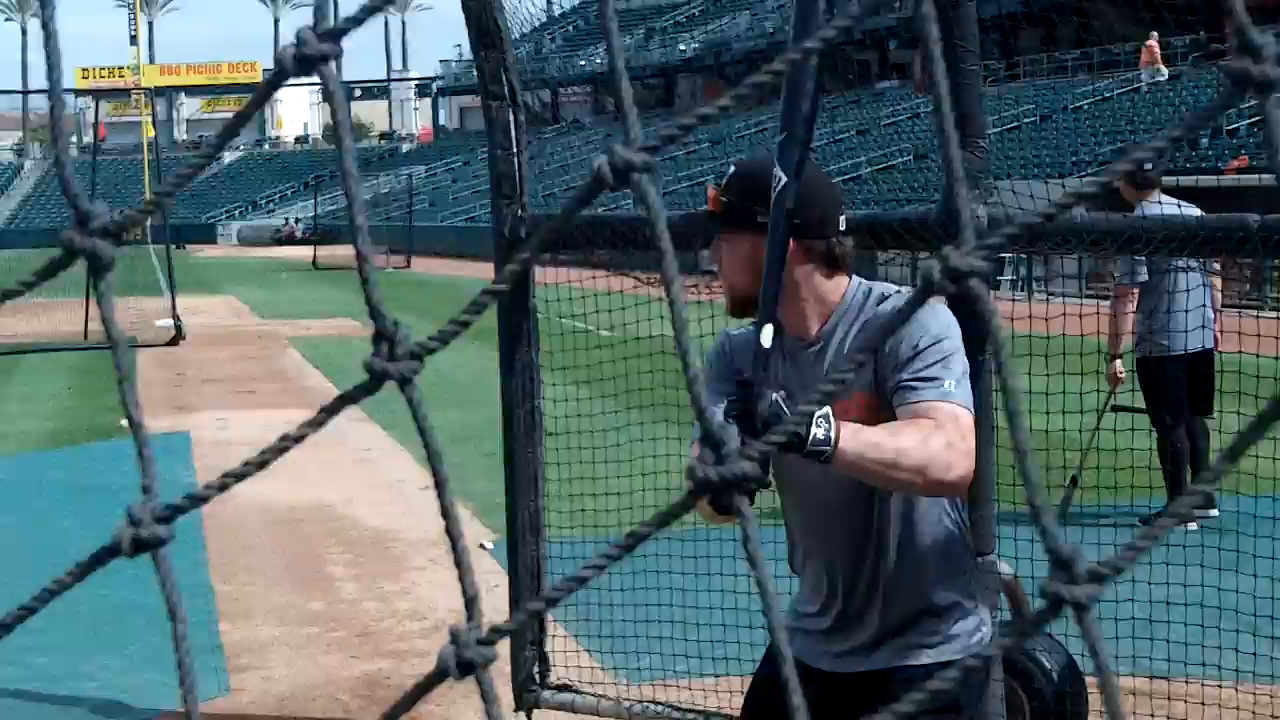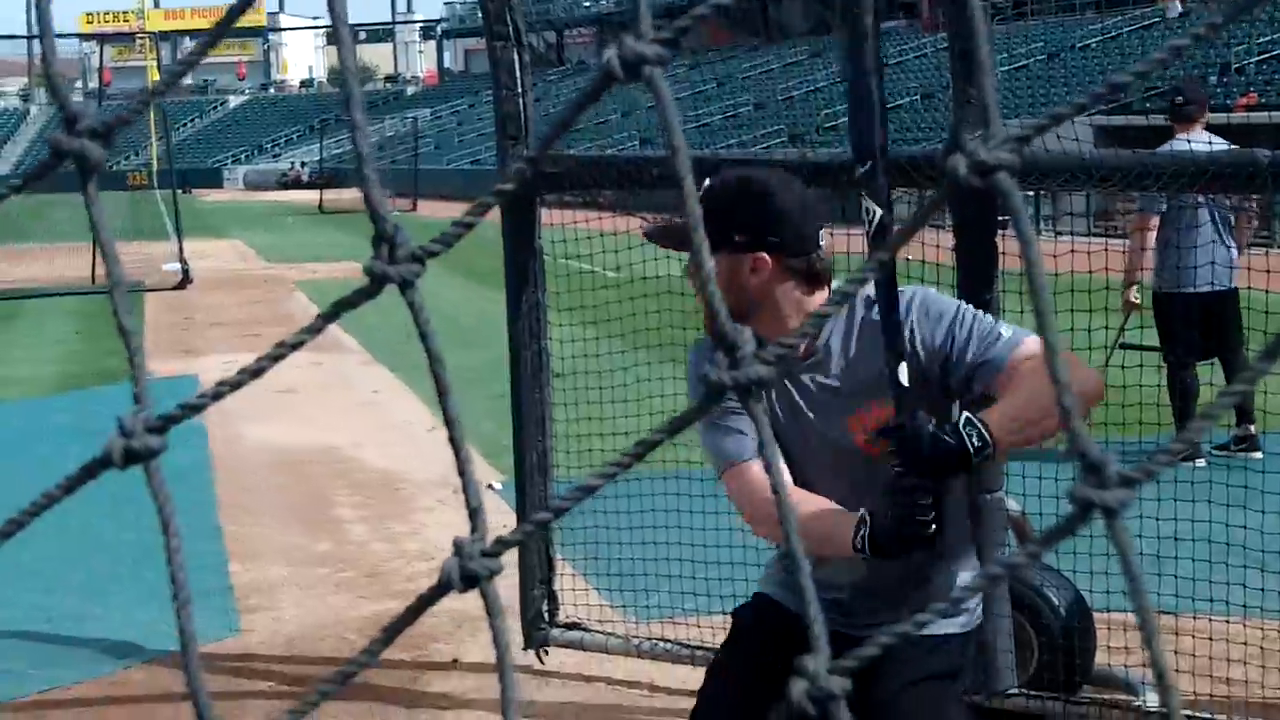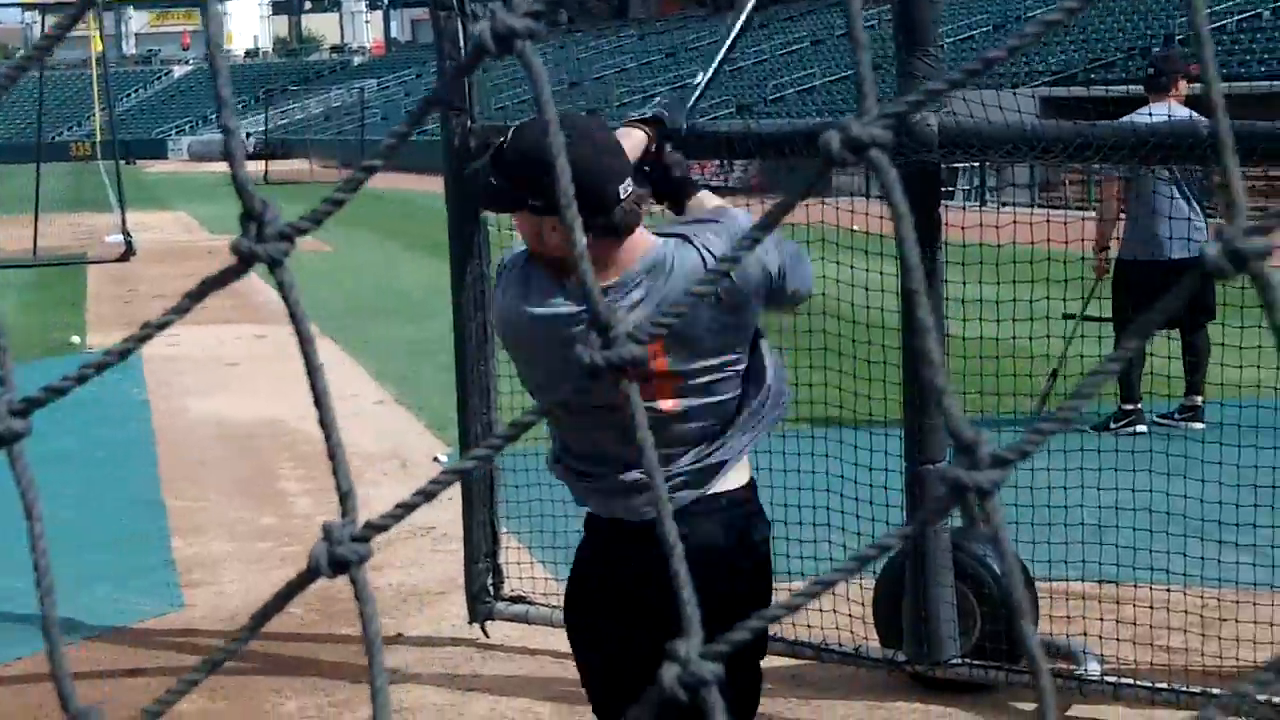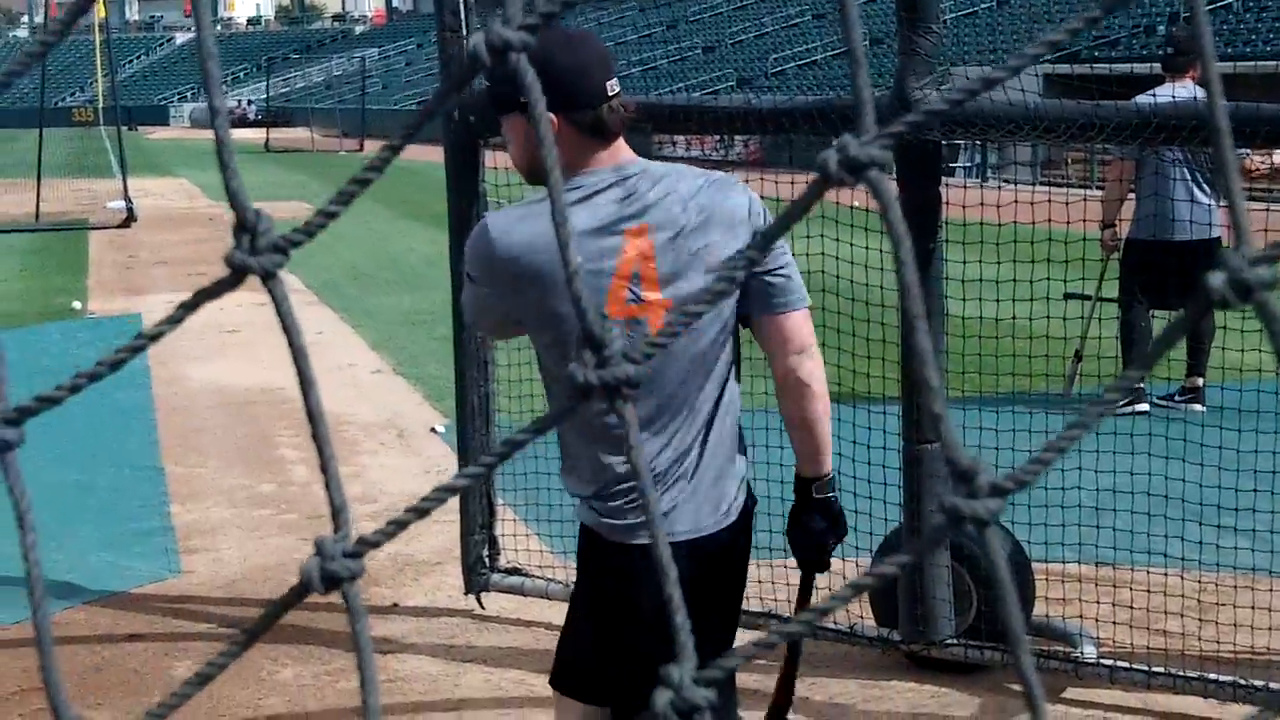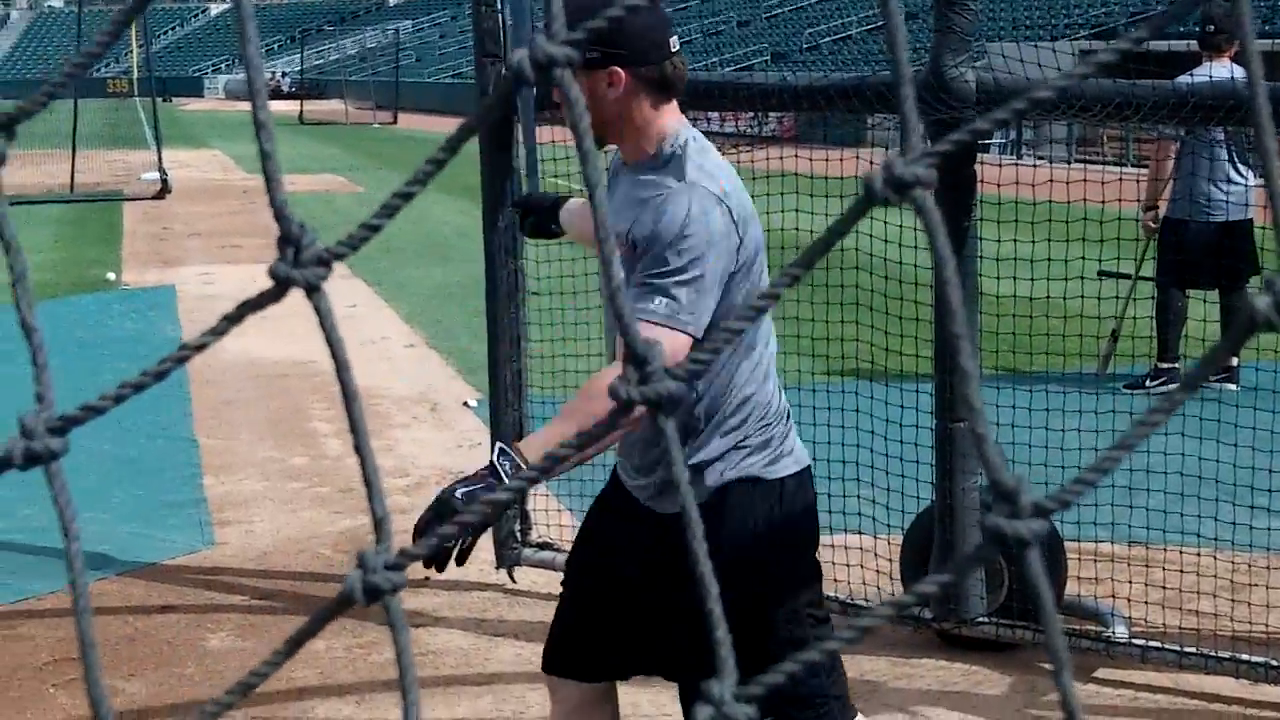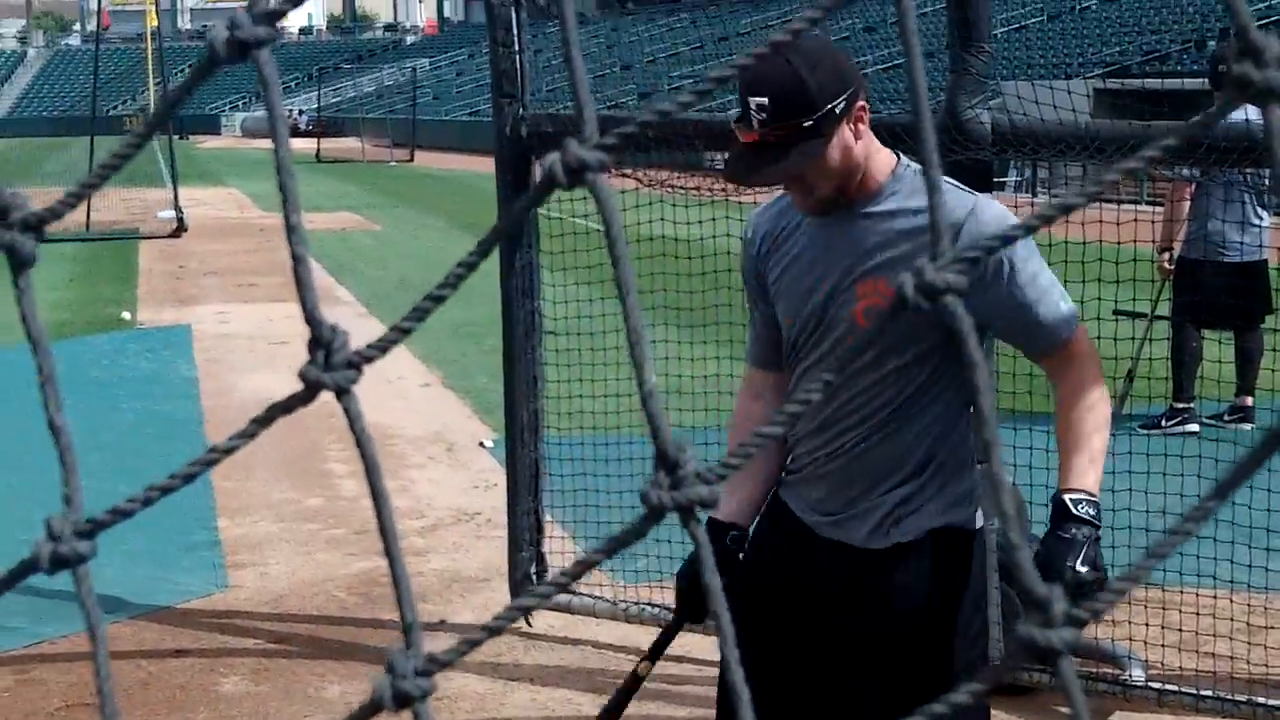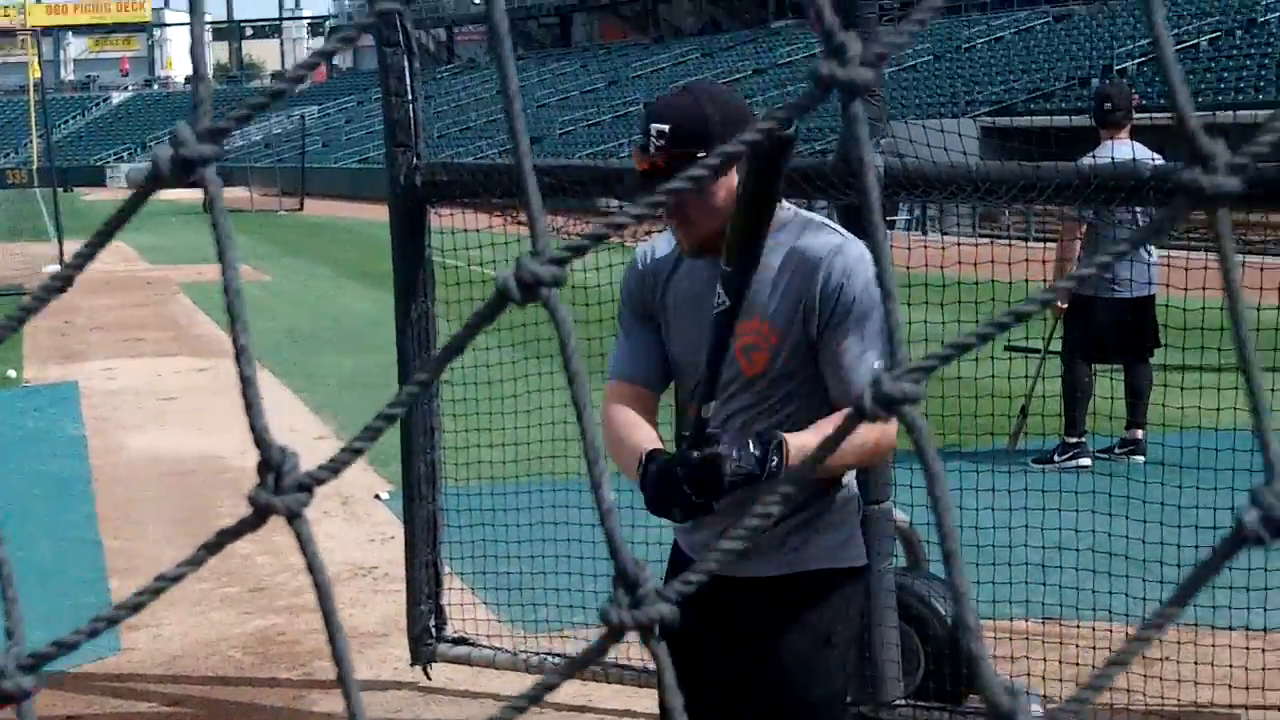
dt=0.5s
person 1, frame 1
left shoulder: (910, 323)
right shoulder: (738, 355)
left elbow: (949, 461)
left wrist: (811, 432)
left hip: (927, 655)
right hip: (814, 644)
person 1, frame 2
left shoulder: (910, 320)
right shoulder: (717, 361)
left elbow: (1076, 380)
right elbow: (761, 499)
left wrist: (969, 437)
right wrist: (865, 531)
left hip: (919, 625)
right hip: (794, 610)
person 1, frame 3
left shoulder: (517, 296)
right shoulder: (730, 250)
right elbow: (791, 268)
left wrist: (633, 141)
right wrist: (687, 190)
left hip: (626, 546)
right hip: (738, 527)
person 1, frame 4
left shoulder: (503, 242)
right shoulder: (732, 204)
left elbow: (488, 321)
right elbow: (797, 358)
right wrist: (818, 490)
left hip: (637, 529)
right hip: (715, 514)
person 1, frame 5
left shoulder: (691, 201)
right shoulder: (634, 167)
left wrist: (504, 469)
right wrist: (559, 211)
left hip: (741, 499)
right hip: (643, 486)
person 1, frame 6
left shoulder: (964, 227)
right shoulder: (769, 232)
left elbow: (1078, 365)
right elbow: (766, 385)
left wrist: (1074, 513)
right wrist: (724, 529)
left hip: (921, 546)
right hip: (795, 527)
person 1, frame 7
left shoulder: (833, 264)
right shoulder: (652, 267)
left elbow: (879, 425)
right elbow: (623, 405)
left wrist: (766, 455)
right wrist: (653, 465)
left hip: (808, 579)
right hip: (697, 565)
person 2, frame 1
right shoulder: (1195, 215)
left elbow: (1126, 296)
right elbow: (1214, 275)
left wrist: (1114, 353)
right wrist: (1215, 324)
left hip: (1161, 343)
right hip: (1202, 338)
left knee: (1168, 423)
right knee: (1196, 418)
right ankle: (1205, 494)
person 2, frame 2
left shoulder: (1163, 158)
right shoulder: (1232, 154)
left elbow: (1146, 225)
right elbow: (1246, 217)
left wrist: (1131, 281)
left hip: (1178, 279)
right hip: (1224, 275)
left knee: (1181, 361)
right knee: (1233, 354)
left ankle: (1188, 444)
right ankle: (1247, 434)
person 2, frame 3
left shoulder: (1126, 129)
right shoulder: (1201, 126)
left elbow: (1111, 194)
left wrist: (1101, 246)
left hip: (1141, 248)
right hip: (1193, 245)
left knee: (1130, 327)
right knee: (1193, 324)
left ankle: (1129, 410)
right ankle: (1193, 405)
person 2, frame 4
left shoulder: (1140, 106)
left elbow: (1120, 172)
right elbow: (1243, 164)
left wrist: (1108, 223)
left hip: (1151, 228)
right hip: (1203, 225)
left knee: (1136, 304)
left ankle: (1134, 389)
right ankle: (1193, 387)
person 2, frame 5
left shoulder: (1184, 85)
left elbow: (1166, 152)
left wrist: (1150, 205)
left hip: (1190, 208)
right hip: (1238, 206)
left knee: (1172, 284)
right knee: (1234, 285)
left ankle: (1167, 367)
right ankle: (1228, 366)
person 2, frame 6
right shoulder: (1266, 123)
left elbow: (1181, 193)
left wrist: (1165, 245)
left hip: (1206, 247)
right hip: (1253, 245)
left knee: (1187, 323)
right knee: (1249, 325)
left ankle: (1183, 409)
right ankle: (1244, 405)
person 2, frame 7
left shoulder: (1089, 166)
right shoulder: (1155, 163)
left elbow: (1073, 232)
left wrist: (1057, 283)
left hip: (1096, 285)
right hip: (1142, 281)
left knee: (1077, 359)
right knee: (1137, 359)
left ankle: (1074, 443)
right ankle: (1134, 438)
